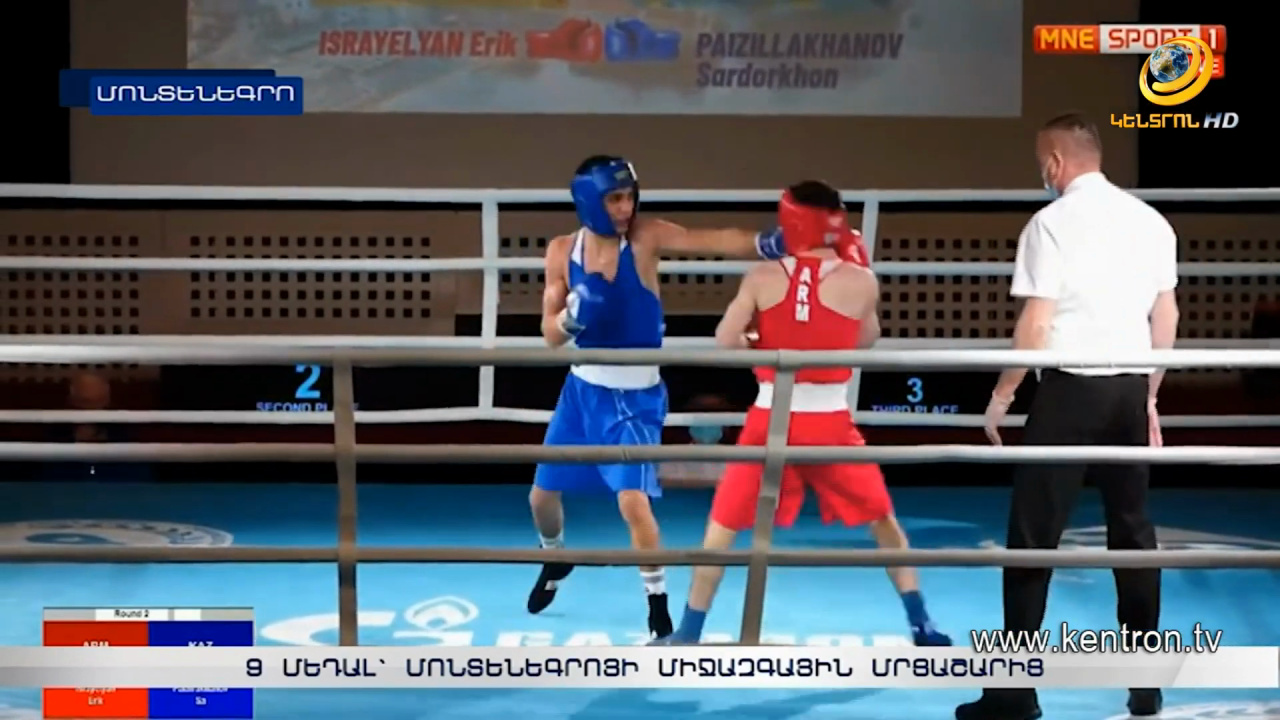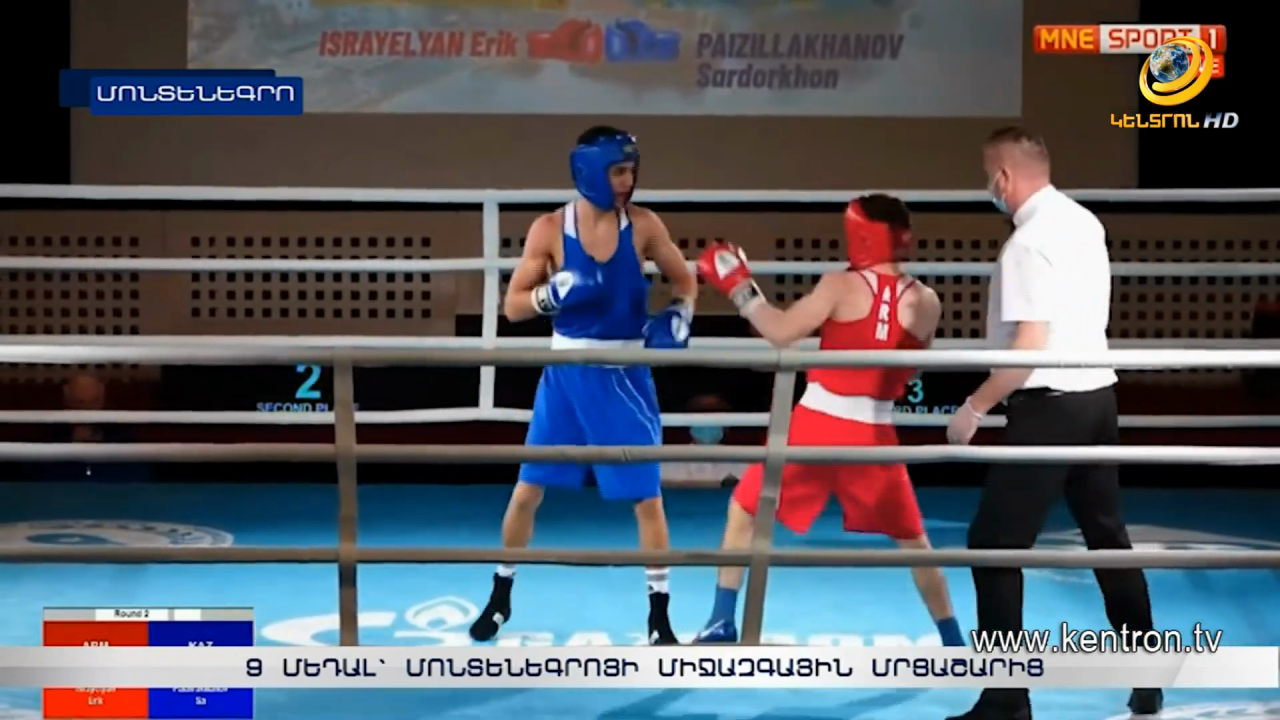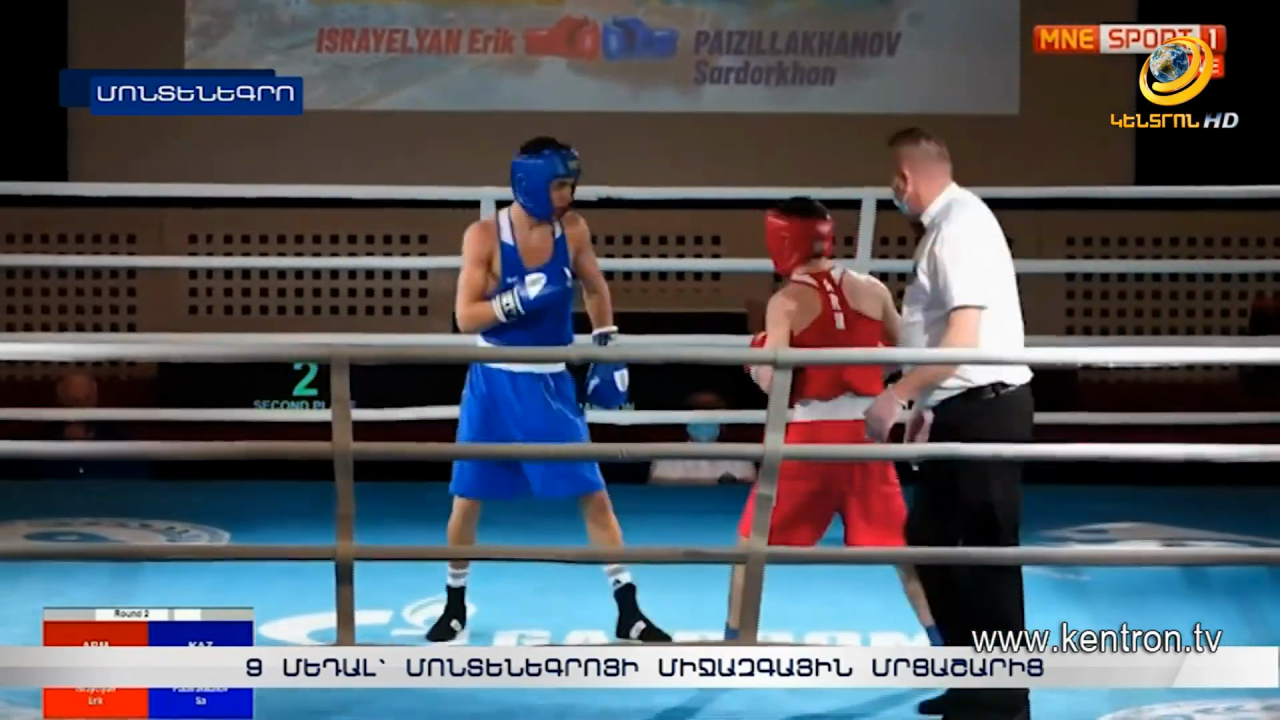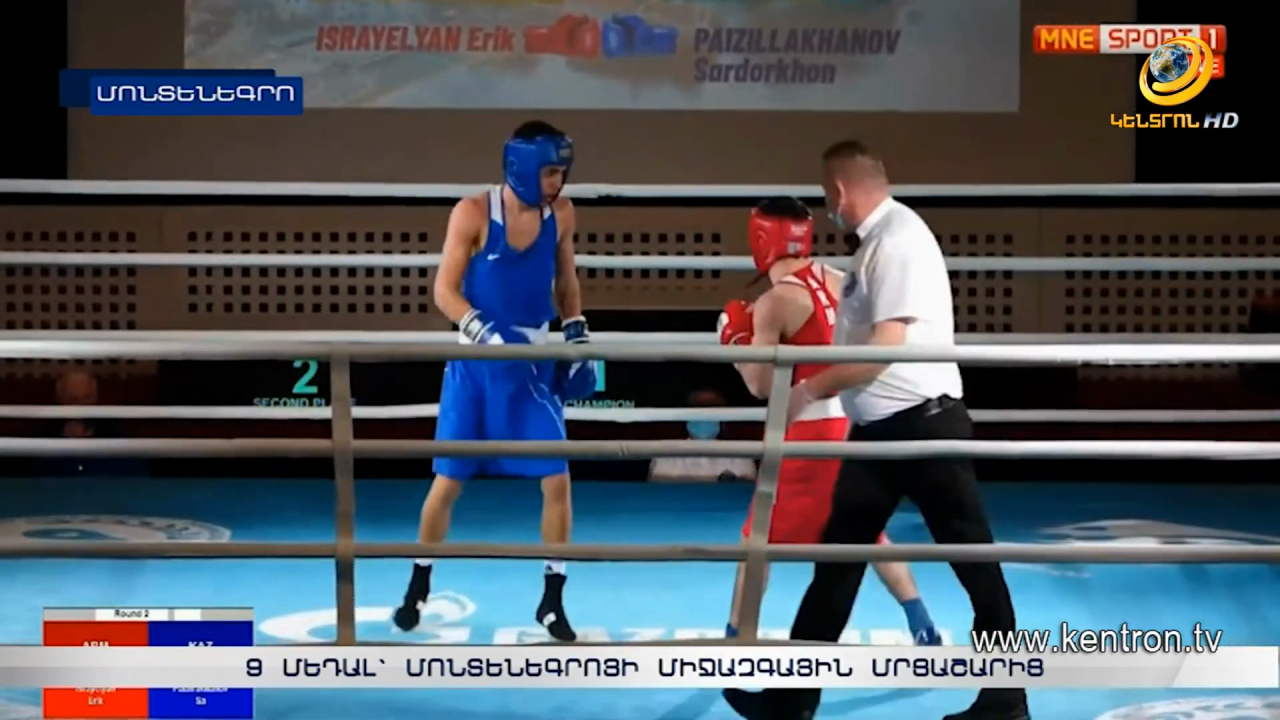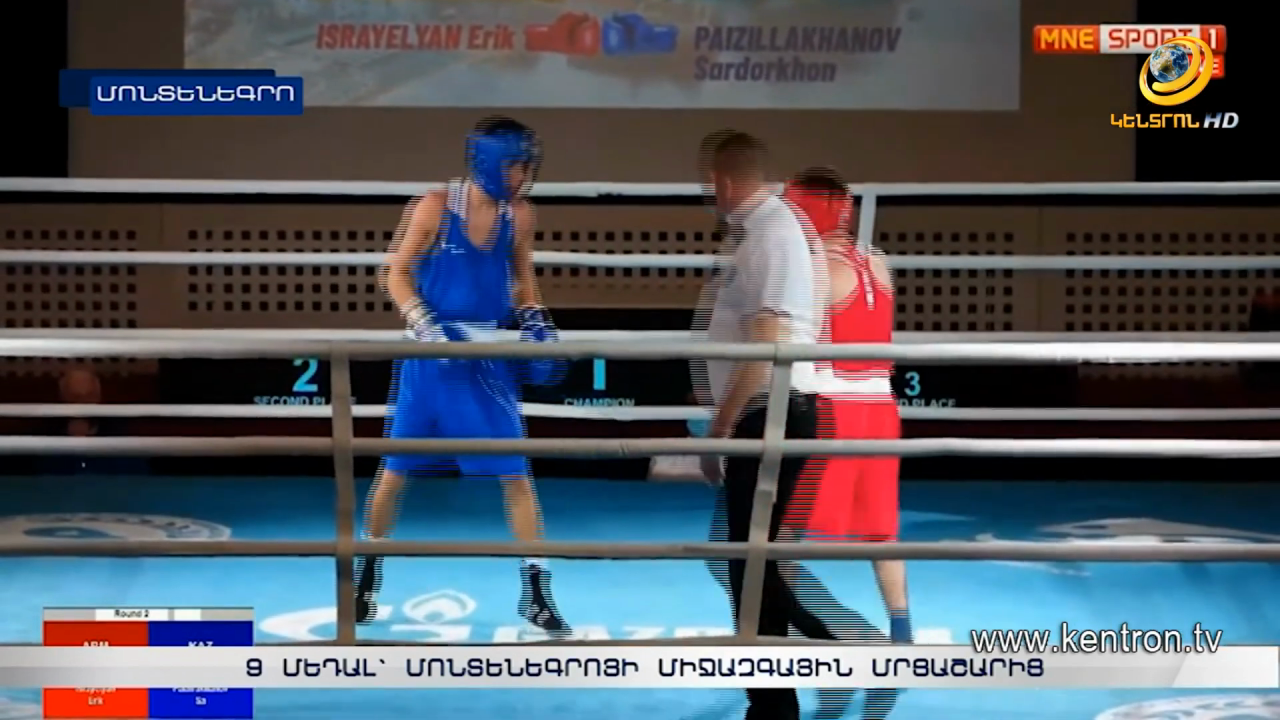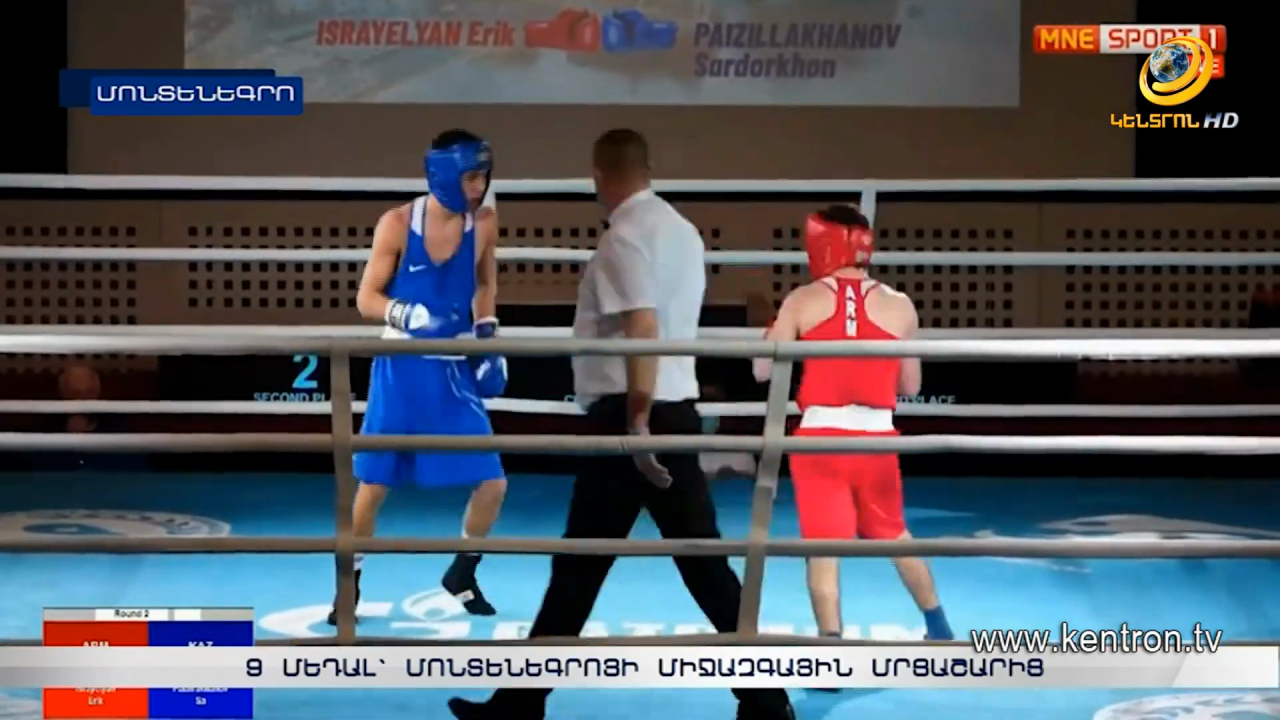
dt=0.3s
person 1, frame 1
left shoulder: (1052, 220)
right shoulder: (1150, 220)
left elbow: (1036, 323)
right elbow: (1165, 318)
left wrist: (1000, 395)
left hip: (1072, 389)
right hip: (1131, 389)
left knee: (1033, 536)
right knee: (1133, 533)
person 1, frame 2
left shoulder: (1029, 241)
right shoulder: (1084, 223)
left elbow: (1030, 347)
left wrist: (974, 408)
left hip: (1049, 406)
right hip: (1093, 396)
left knee: (994, 546)
right knee: (1108, 541)
person 1, frame 3
left shoulder: (959, 231)
right shoulder: (958, 221)
left elbow: (964, 337)
left wrist: (897, 395)
right wrist: (929, 404)
left hip: (987, 405)
right hip: (967, 405)
left knee: (989, 547)
right knee: (931, 538)
person 1, frame 4
left shoulder: (900, 241)
right shoulder: (878, 241)
left elbow: (883, 347)
left wrist: (803, 390)
left hip: (923, 421)
right hip: (880, 427)
left knee: (968, 557)
right knee: (839, 556)
person 1, frame 5
left shoulder: (772, 235)
right shoulder: (754, 232)
left elbow: (767, 343)
left wrist: (722, 426)
left hip: (774, 420)
right hip: (756, 421)
left knee: (750, 563)
right knee: (745, 561)
person 1, frame 6
left shoulder: (630, 235)
right shoulder: (676, 230)
left elbow: (644, 331)
right elbow: (656, 332)
left wrist: (638, 427)
left hip: (639, 416)
right hip: (674, 411)
left knee: (582, 560)
right knee: (701, 556)
person 2, frame 1
left shoulder: (646, 236)
right shoulder: (561, 251)
left elbow: (721, 240)
right elbow: (550, 336)
left wrist: (774, 242)
right wrist: (571, 317)
left hip: (634, 395)
right hip: (582, 388)
left knee: (632, 500)
right knee: (542, 496)
left ankle: (659, 614)
right ankle: (555, 561)
person 2, frame 2
left shoulder: (643, 223)
right shoulder: (549, 229)
left elbow: (683, 277)
right elbow: (513, 304)
left wrist: (677, 319)
right wrist: (555, 289)
left hip: (626, 376)
right hip: (566, 374)
left knee: (647, 498)
right knee: (528, 492)
left ankle: (660, 618)
right ankle: (501, 598)
person 2, frame 3
left shoulder: (572, 228)
right shoulder: (484, 235)
left elbow: (595, 289)
right elbow: (466, 316)
left wrist: (607, 349)
right wrist: (518, 298)
left hip: (550, 383)
right hip: (493, 383)
left knee: (593, 497)
right knee: (468, 502)
left ankle: (630, 612)
right ankle: (455, 607)
person 2, frame 4
left shoulder: (561, 215)
right shoulder: (473, 212)
right elbow: (445, 288)
left wrist: (579, 339)
right wrist: (485, 337)
left hip: (531, 365)
right hip: (480, 364)
left knee: (557, 481)
right knee: (448, 481)
left ankle: (551, 604)
right ankle: (417, 587)
person 2, frame 5
left shoulder: (520, 215)
right shoulder: (434, 207)
right elbow: (395, 274)
left wrist: (537, 325)
right wrist: (424, 325)
left hip: (487, 358)
right hip: (430, 358)
left knee: (516, 478)
right knee: (394, 472)
left ankle: (537, 594)
right ankle: (367, 577)
person 2, frame 6
left shoulder: (484, 224)
right shoulder: (401, 220)
left elbow: (485, 282)
right elbow: (368, 298)
left wrist: (488, 341)
right wrist: (413, 315)
left hip: (448, 371)
right hip: (403, 370)
left knee: (491, 483)
right knee: (372, 487)
left ankle: (462, 572)
right ankle: (349, 590)
person 3, frame 1
left shoulder: (764, 276)
right shoulder: (860, 281)
left elbow: (725, 340)
left wrist: (751, 342)
left hip: (771, 421)
right hip: (830, 422)
left knee: (724, 523)
right knee: (881, 520)
left ankle: (687, 634)
right ankle: (921, 625)
person 3, frame 2
left shoulder: (841, 284)
right shoulder: (926, 302)
left elbow: (778, 333)
right elbow: (913, 364)
left wrist: (738, 284)
left hip: (817, 423)
right hip: (872, 433)
left knee: (744, 509)
right knee: (911, 538)
left ankle: (722, 622)
right ankle: (953, 643)
person 3, frame 3
left shoulder: (787, 302)
right shoulder: (871, 288)
left elbow: (771, 381)
left wrist: (755, 357)
left hip: (809, 435)
right hip: (864, 433)
left knee: (753, 543)
right knee: (898, 546)
left ankle: (732, 645)
right ankle: (940, 646)
person 3, frame 4
left shoulder: (774, 304)
right shoulder: (840, 282)
left elbow: (762, 385)
left wrist: (736, 342)
left hip: (809, 432)
right hip: (856, 425)
right ankle: (923, 629)
person 3, frame 5
left shoulder: (822, 270)
right shoulder: (877, 265)
left hip: (838, 407)
right hip: (879, 405)
left knee: (799, 527)
right knee: (879, 534)
right ankle: (902, 640)
person 3, frame 6
left shoulder: (800, 302)
right shoulder: (899, 305)
left elbow: (763, 370)
right elbow: (909, 386)
right hip: (875, 443)
left knee: (824, 552)
right knee: (891, 534)
